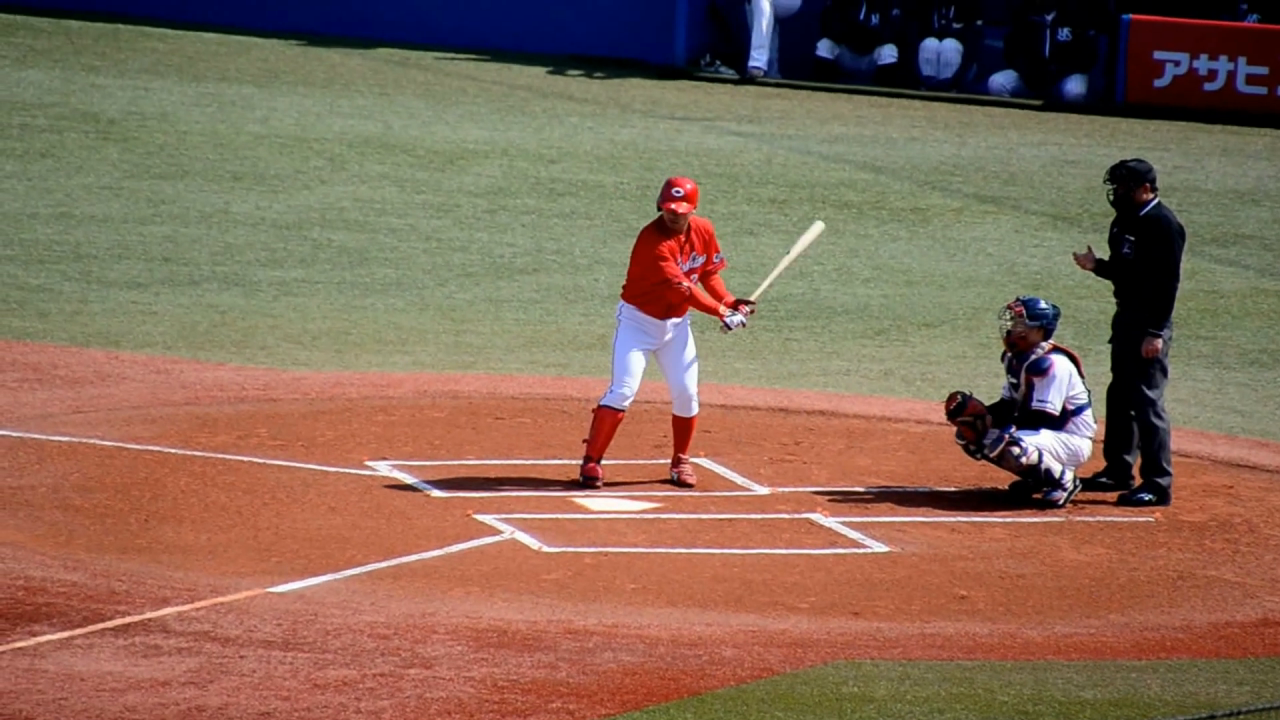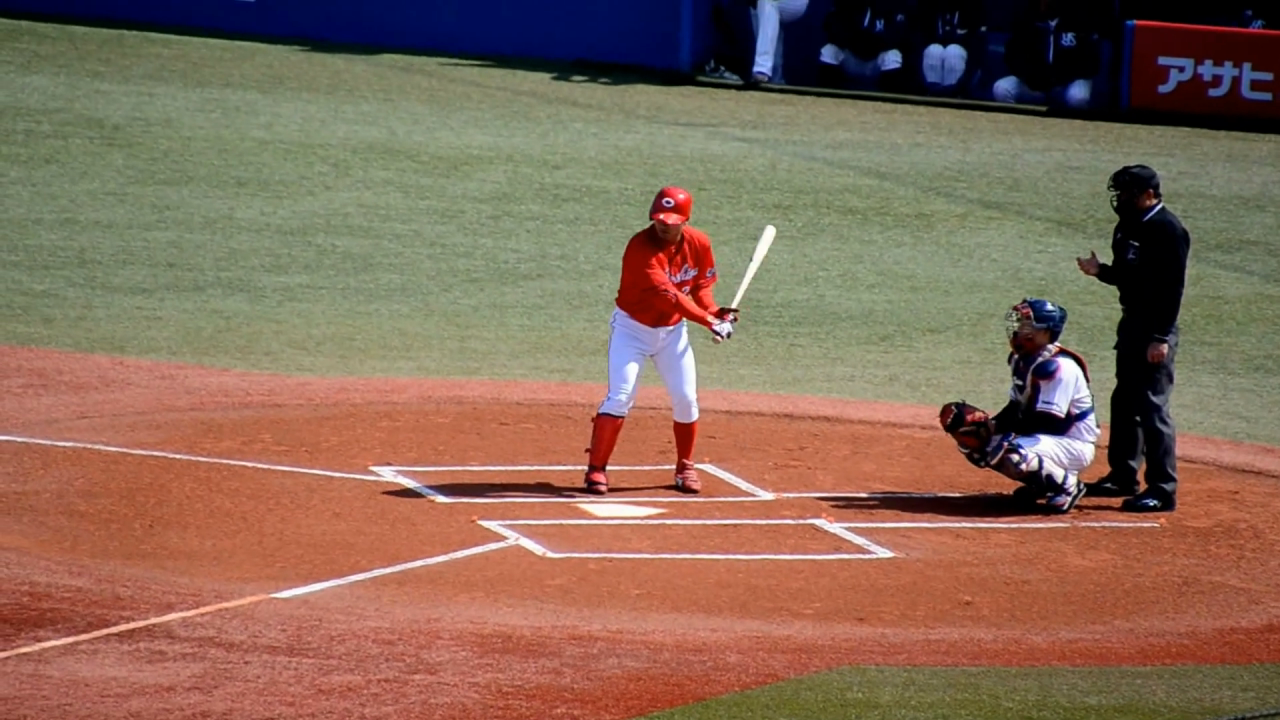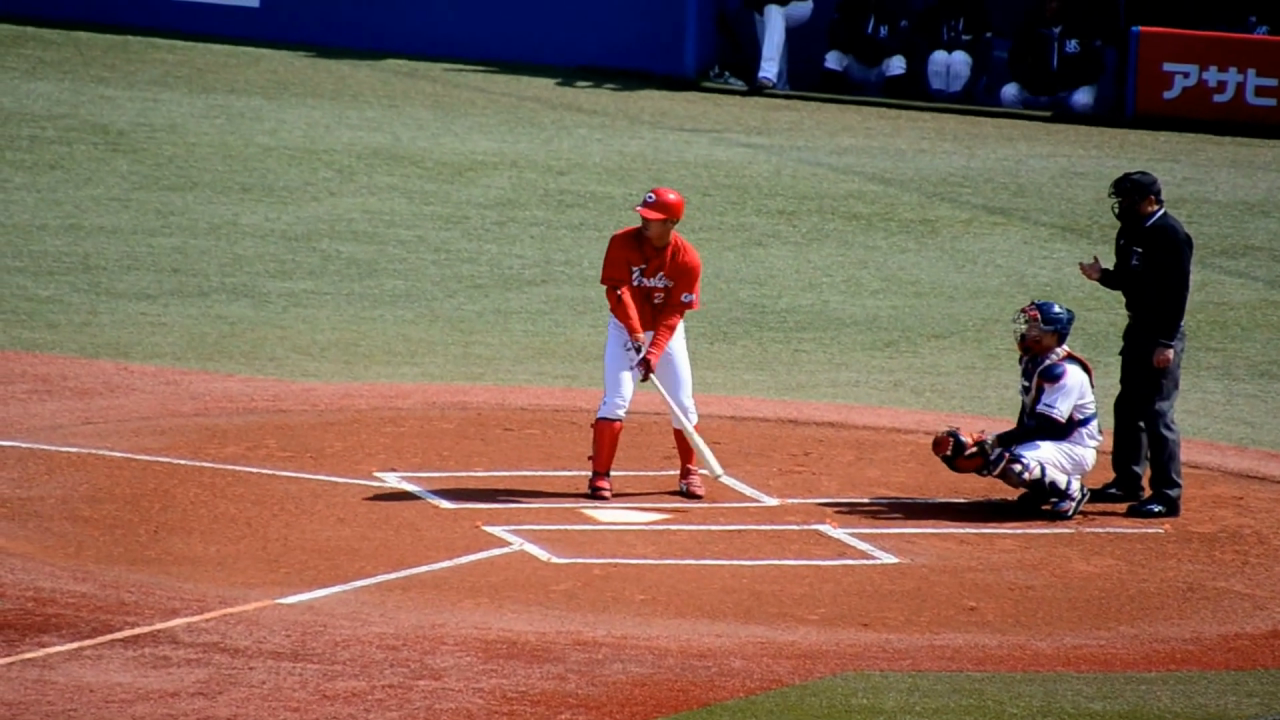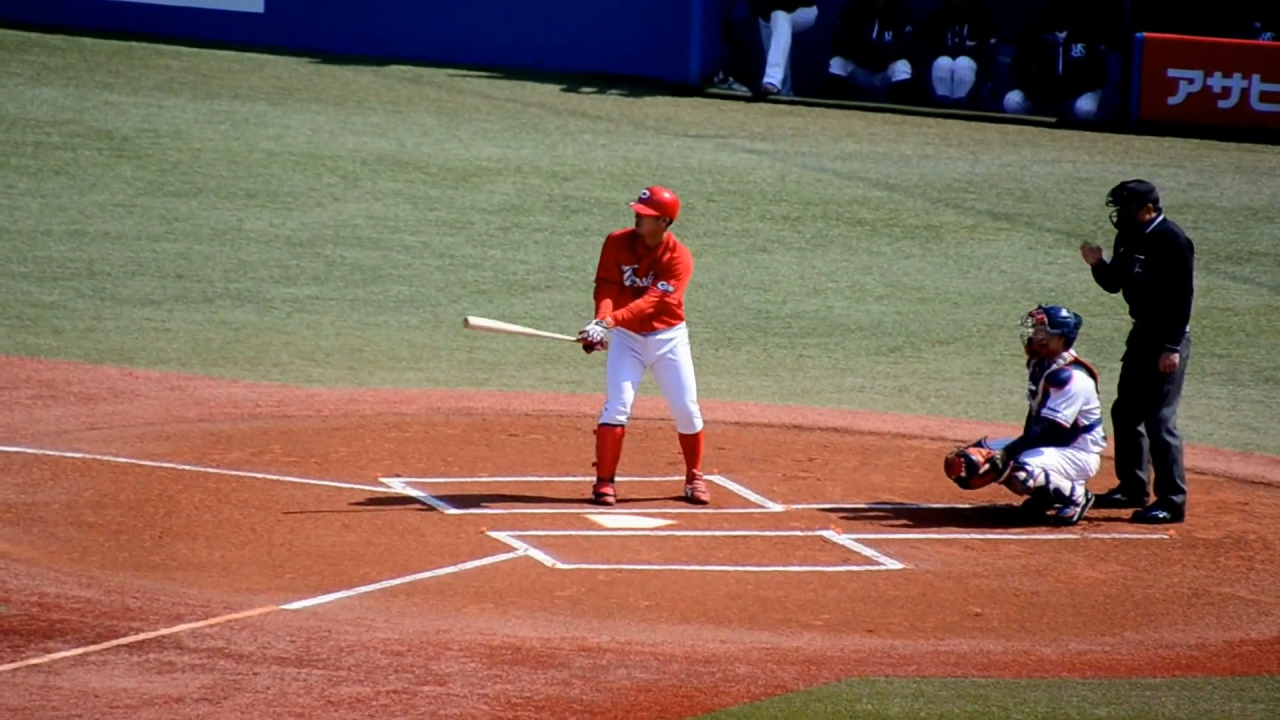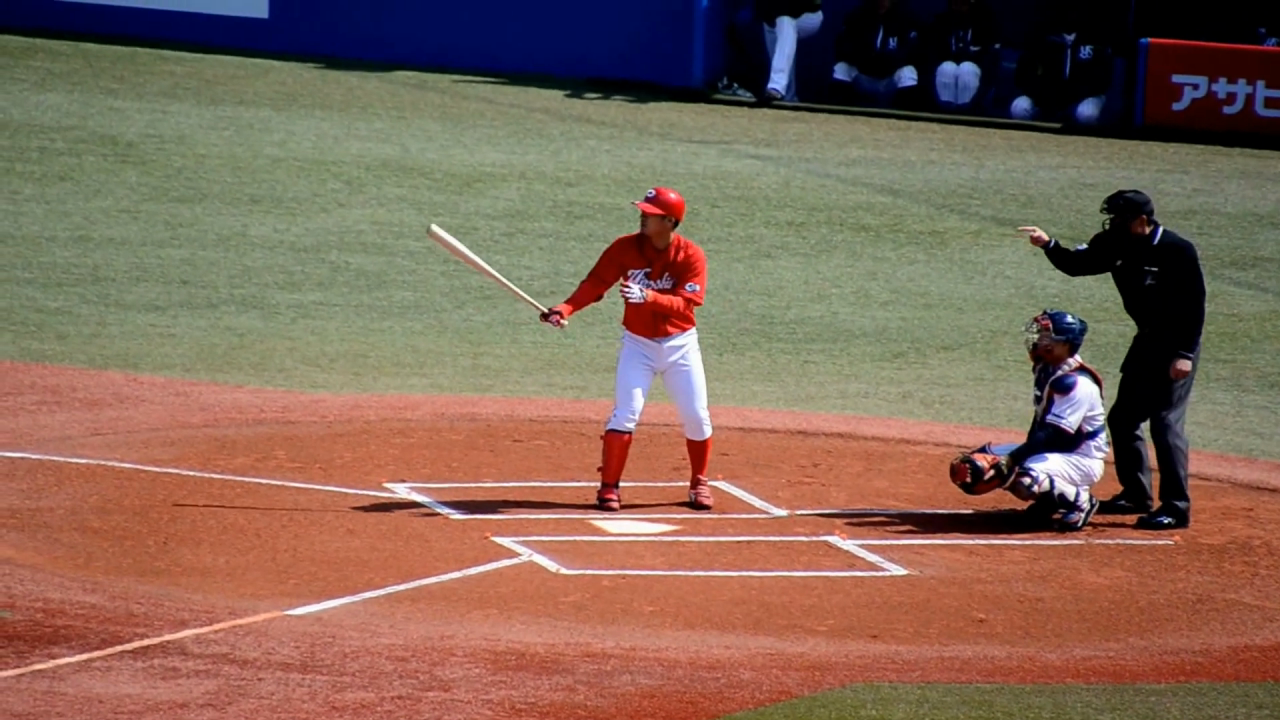
dt=0.2s
person 1, frame 1
left shoulder: (1163, 225)
right shoulder: (1124, 219)
left elbow: (1168, 283)
left wrist: (1155, 332)
right wrist: (1097, 265)
left hip: (1149, 323)
right hip: (1125, 317)
left knee: (1147, 401)
right knee: (1119, 396)
left ankle: (1157, 484)
right ankle: (1118, 470)
person 1, frame 2
left shoulder: (1167, 230)
right shoulder: (1128, 225)
left elbow: (1173, 287)
left wrist: (1160, 337)
right wrist: (1100, 271)
left hip: (1155, 329)
right hip: (1131, 323)
left knee: (1152, 406)
right knee: (1124, 402)
left ankle: (1162, 490)
right ankle: (1123, 476)
person 1, frame 3
left shoulder: (1170, 234)
right shoulder: (1129, 231)
left elbow: (1177, 292)
left wrist: (1166, 342)
right wrist: (1102, 275)
left hip: (1162, 335)
right hip: (1137, 329)
left knee: (1157, 412)
right knee: (1127, 407)
left ankle: (1167, 496)
right ankle: (1128, 482)
person 1, frame 4
left shoulder: (1170, 240)
right shoulder: (1127, 237)
left elbow: (1181, 297)
right elbow: (1114, 284)
left wrist: (1172, 347)
right wrist: (1098, 264)
left hip: (1167, 340)
right hip: (1141, 335)
left knee: (1159, 418)
right knee: (1125, 413)
left ankle: (1172, 501)
right ankle: (1133, 488)
person 1, frame 5
left shoulder: (1177, 250)
right shoulder: (1115, 245)
left elbow: (1195, 304)
right elbow: (1078, 264)
left wrist: (1185, 353)
right wrist: (1048, 244)
left hip: (1176, 347)
right hip: (1146, 341)
left knee: (1166, 421)
right knee: (1122, 419)
left ankle: (1176, 507)
right ankle: (1137, 494)
person 2, frame 1
left shoulder: (704, 231)
right shoulder: (652, 241)
left elbow: (709, 272)
right elbow: (679, 288)
left wrist: (730, 300)
right wrist: (722, 313)
left hip: (676, 323)
right hip: (637, 319)
left knee: (686, 394)
right knee: (623, 391)
left ankle: (680, 461)
right ankle: (591, 461)
person 2, frame 2
left shoulder: (699, 244)
right shoulder: (641, 247)
left elbow: (700, 284)
right elbow: (665, 295)
left wrist: (714, 310)
right wrist: (711, 322)
left hip: (673, 328)
right hip: (632, 326)
left knee: (685, 399)
right knee: (619, 398)
left ankle: (685, 467)
right ankle: (596, 469)
person 2, frame 3
left shoulder: (687, 259)
right shoulder: (622, 242)
left elbow: (674, 314)
right elbow: (620, 293)
left wrist: (655, 352)
right wrist: (636, 335)
left hip: (667, 334)
right hip: (625, 333)
left knee: (682, 404)
right knee: (616, 402)
left ankle: (689, 472)
right ankle: (600, 474)
person 2, frame 4
left shoulder: (679, 256)
right shoulder: (617, 242)
left elbow: (653, 301)
right elbow: (606, 287)
left wrist: (608, 321)
right wrist: (599, 325)
left hip: (670, 338)
right hip: (627, 337)
left knee: (686, 410)
right knee: (617, 407)
left ankle: (695, 478)
right ankle: (605, 481)
person 2, frame 5
left shoulder: (691, 255)
right shoulder: (624, 247)
left elbow: (686, 302)
right elbow: (595, 283)
left wrist: (648, 297)
right wrist: (565, 309)
left hip: (681, 344)
right hip: (638, 344)
left knee: (696, 417)
right knee: (626, 415)
left ankle: (699, 483)
right ankle: (609, 486)
person 3, frame 1
left shoulder: (1051, 364)
right shoulder: (1015, 358)
left elbow: (1041, 420)
right elbow: (1007, 406)
left wrist: (990, 421)
left hip: (1071, 440)
right hip: (1042, 434)
left knee: (1012, 448)
right knee: (969, 435)
left ankle: (1064, 480)
right ankle: (1036, 477)
person 3, frame 2
left shoulder: (1058, 367)
right shoulder: (1021, 359)
left elbow: (1044, 422)
right elbow: (1015, 408)
left wrist: (995, 428)
left hip: (1073, 444)
right hip: (1039, 436)
left knee: (1013, 456)
left ankle: (1067, 483)
right ankle: (1041, 482)
person 3, frame 3
left shoulder: (1064, 371)
right shoulder: (1033, 362)
left elbow: (1039, 426)
left wrist: (996, 441)
right wrist: (1004, 441)
left hip: (1075, 450)
right hip: (1039, 443)
left knee: (1017, 466)
right knee: (972, 451)
left ankle: (1071, 489)
right ankle: (1038, 488)
person 3, frame 4
left shoulder: (1071, 376)
right shoulder: (1039, 365)
left elbow: (1046, 429)
left wrist: (1004, 454)
right wrist: (1021, 448)
left hip: (1077, 454)
right hip: (1045, 446)
left knee: (1020, 472)
right knee: (978, 454)
left ankle: (1075, 495)
right ankle: (1045, 493)
person 3, frame 5
left shoulder: (1075, 383)
right shoulder: (1045, 371)
left elbow: (1051, 435)
left wrist: (1011, 460)
right wrist: (1025, 453)
left hip: (1081, 460)
right hip: (1050, 451)
left knee: (1024, 478)
right knee: (982, 459)
left ankle: (1079, 501)
right ankle: (1050, 499)
